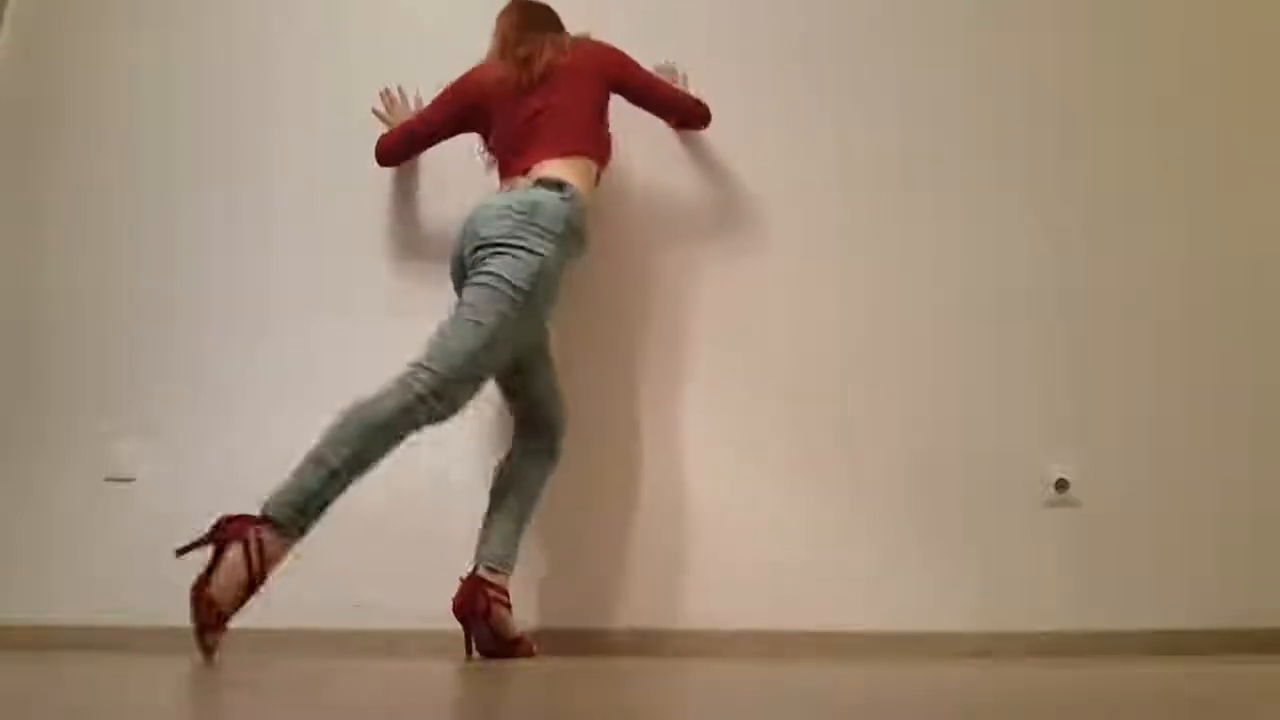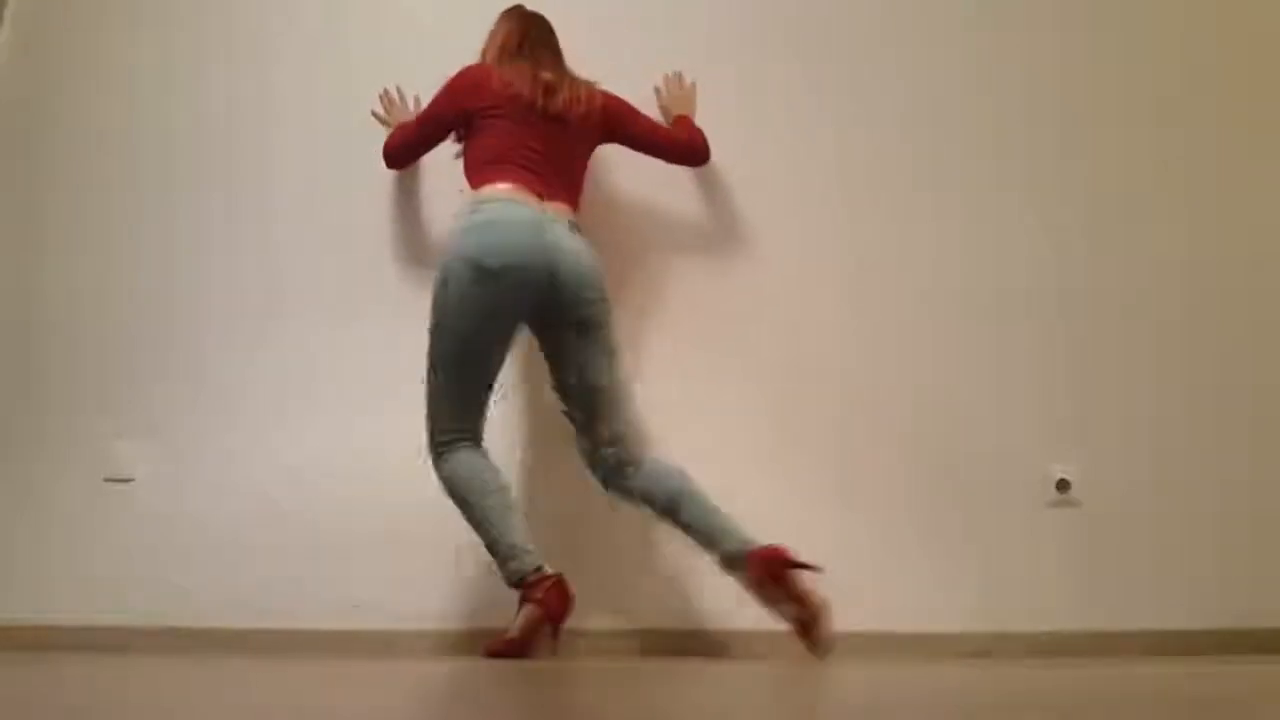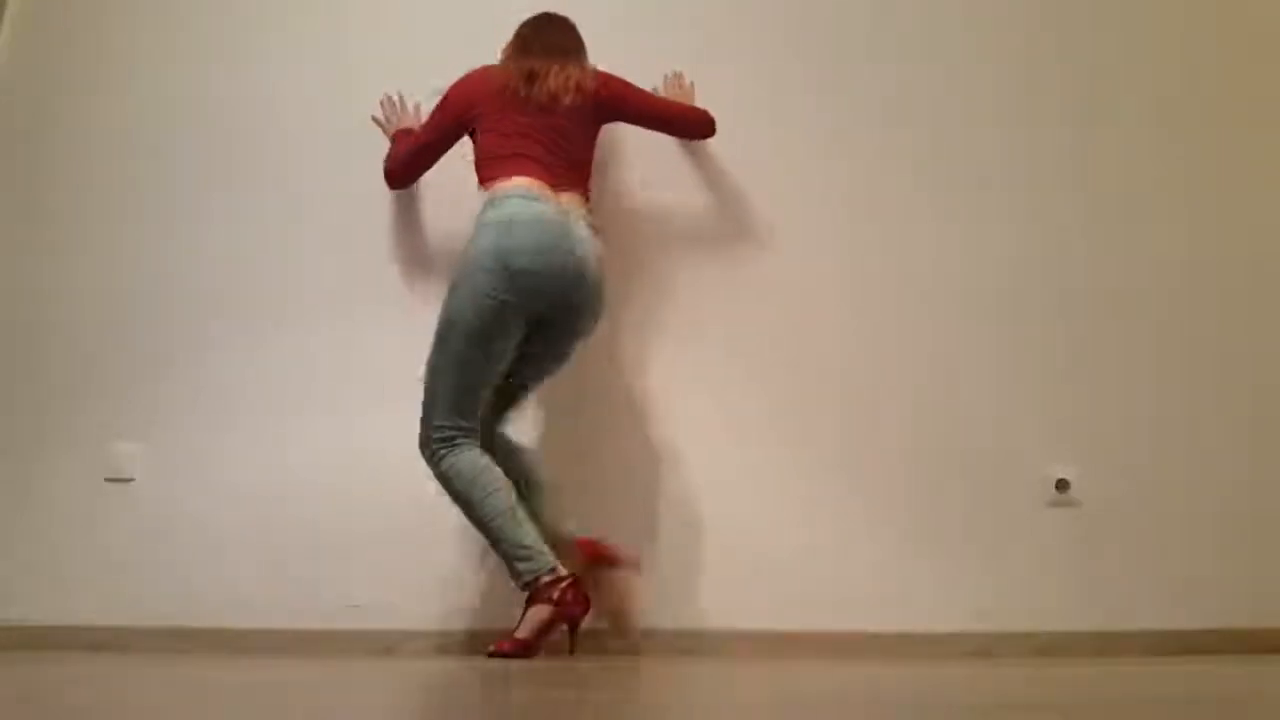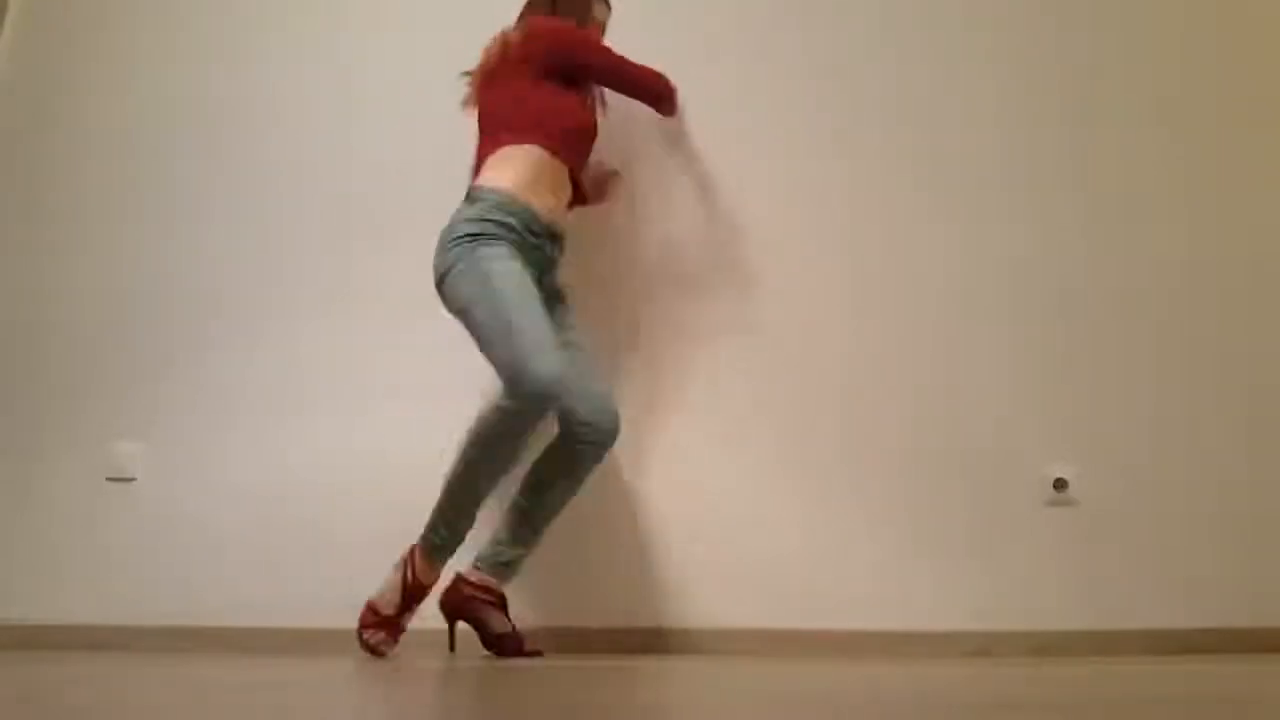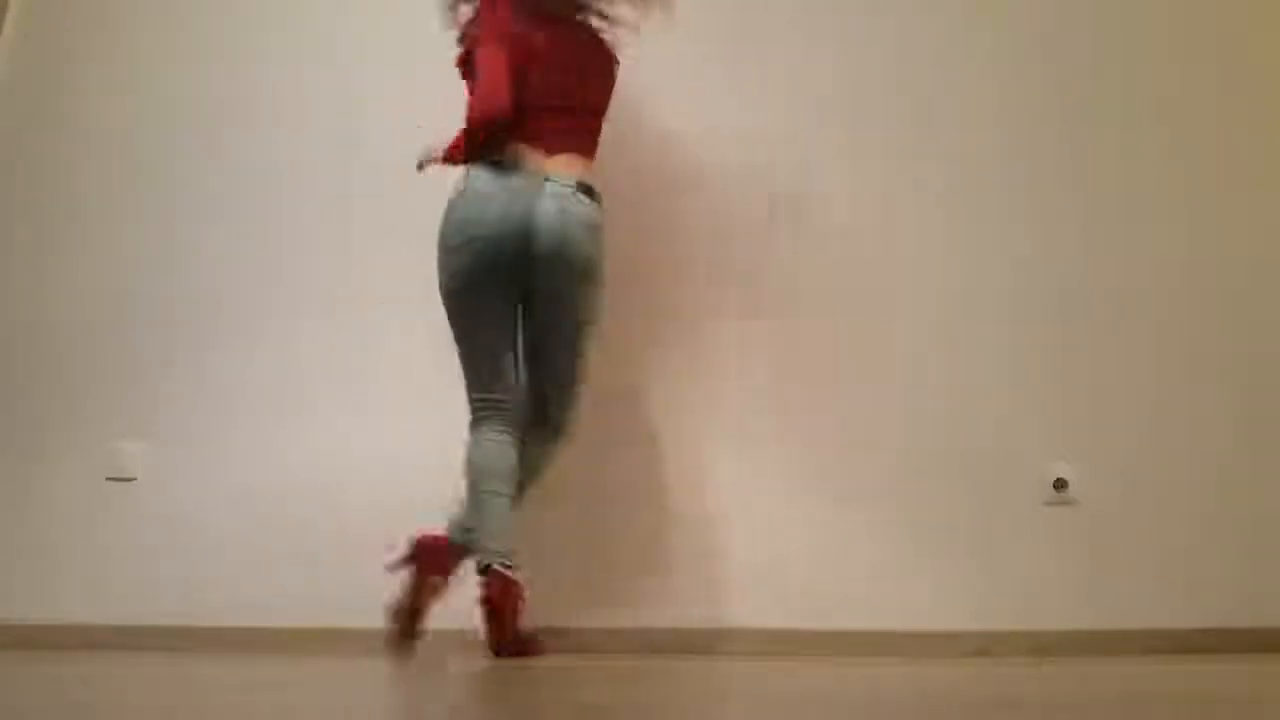
dt=0.7s
person 1, frame 1
left shoulder: (484, 80)
right shoulder: (591, 56)
left elbow: (390, 150)
right elbow: (693, 114)
left wrist: (407, 122)
right wrist: (671, 103)
left hip: (492, 222)
right hip: (537, 224)
left knee: (543, 427)
right knee: (431, 386)
left ankle: (487, 586)
right ankle: (265, 536)
person 1, frame 2
left shoulder: (477, 82)
right shoulder: (591, 102)
left elbow: (397, 152)
right elbow: (695, 149)
left wrist: (400, 122)
right wrist: (678, 112)
left hip: (490, 240)
right hip: (567, 259)
left knee: (453, 442)
right knee: (618, 459)
left ankle: (536, 583)
right ankle: (762, 563)
person 1, frame 3
left shoulder: (479, 84)
right shoulder: (590, 86)
left elbow: (400, 172)
right elbow: (701, 124)
left wrist: (402, 132)
right wrist: (676, 99)
left hip: (513, 237)
right hip: (581, 261)
left knee: (447, 435)
right knee: (478, 423)
left ankle: (550, 582)
right ankle: (577, 555)
person 1, frame 4
left shoulder: (552, 82)
right elbow: (655, 88)
left wrist: (580, 187)
right wrist: (665, 101)
left hip: (536, 258)
right hip: (488, 238)
left knee: (597, 419)
right knee: (541, 381)
left ankle: (488, 583)
right ankle: (426, 560)
person 1, frame 5
right shoulder: (600, 54)
left elbow: (492, 111)
left wrist: (454, 153)
left hip: (491, 203)
right hip: (574, 220)
left knee: (494, 410)
right knee: (546, 420)
left ankle: (496, 571)
right ankle: (452, 548)
